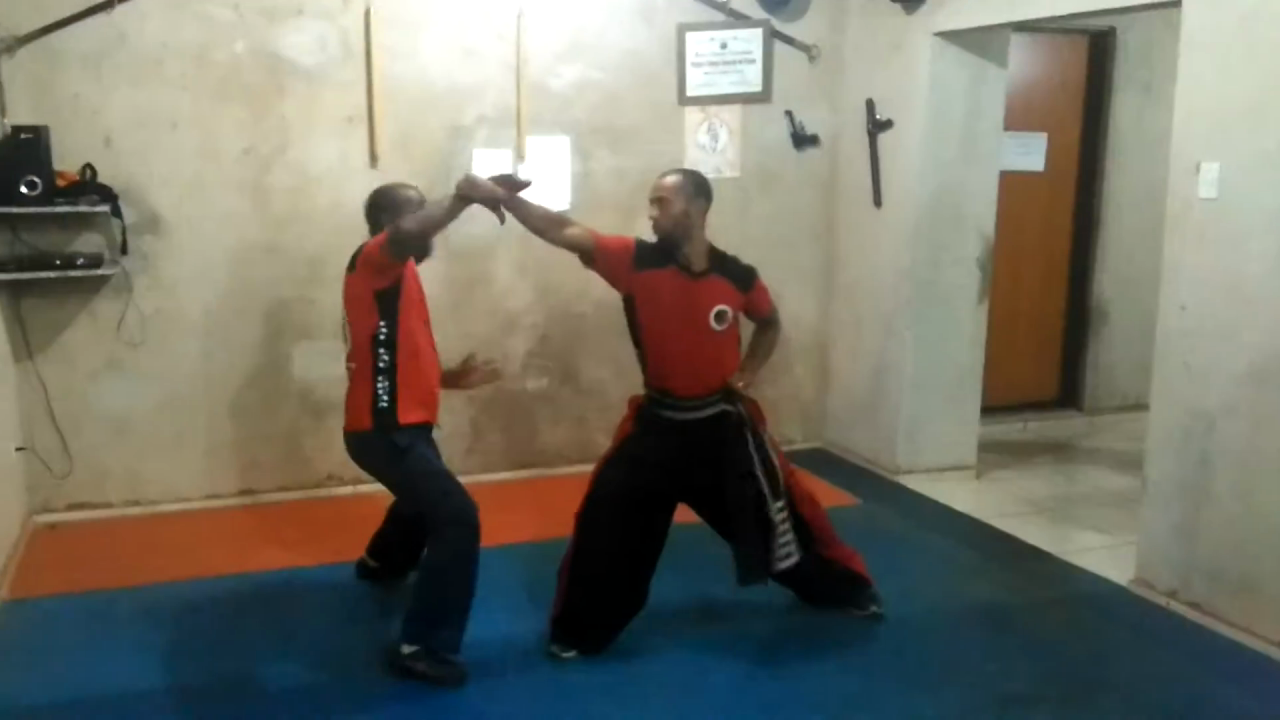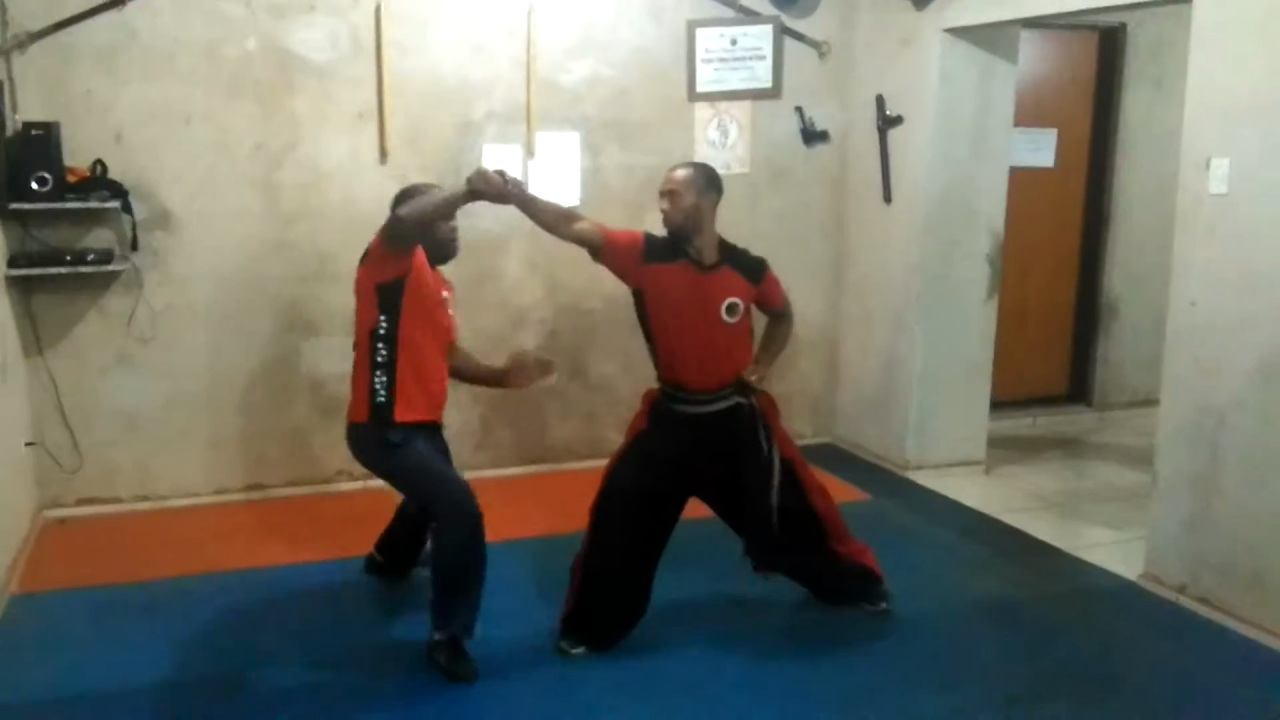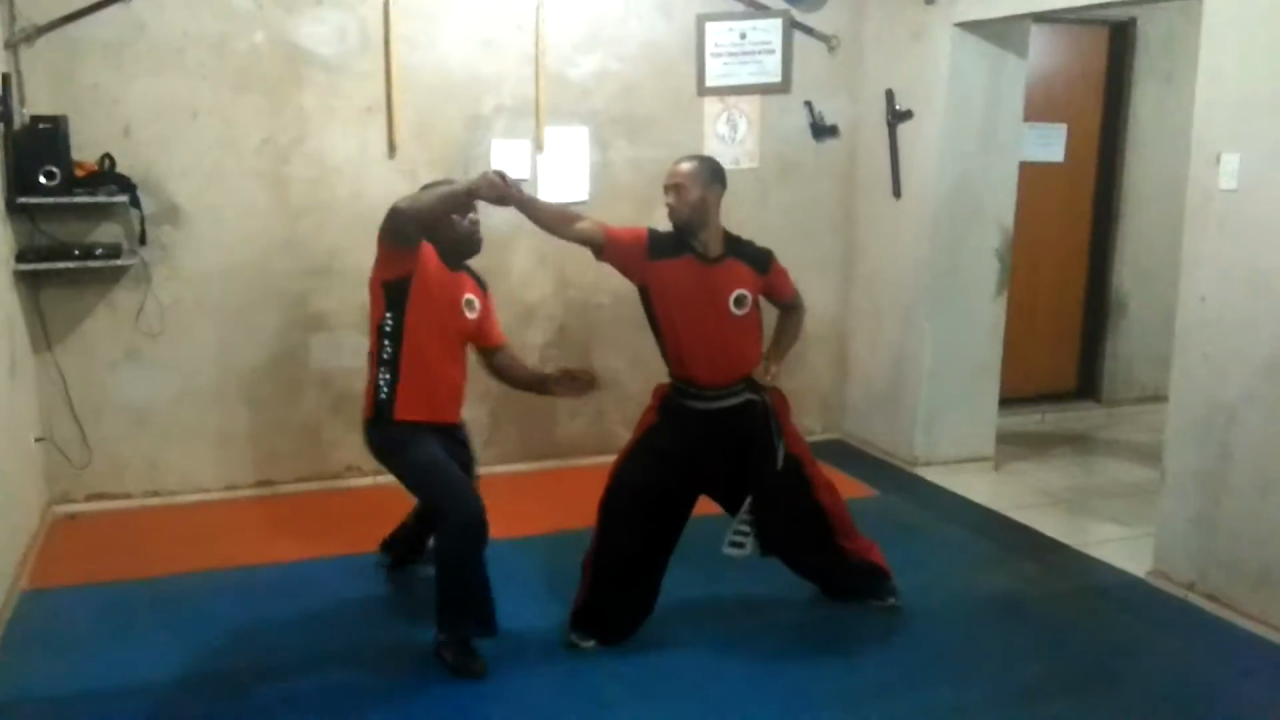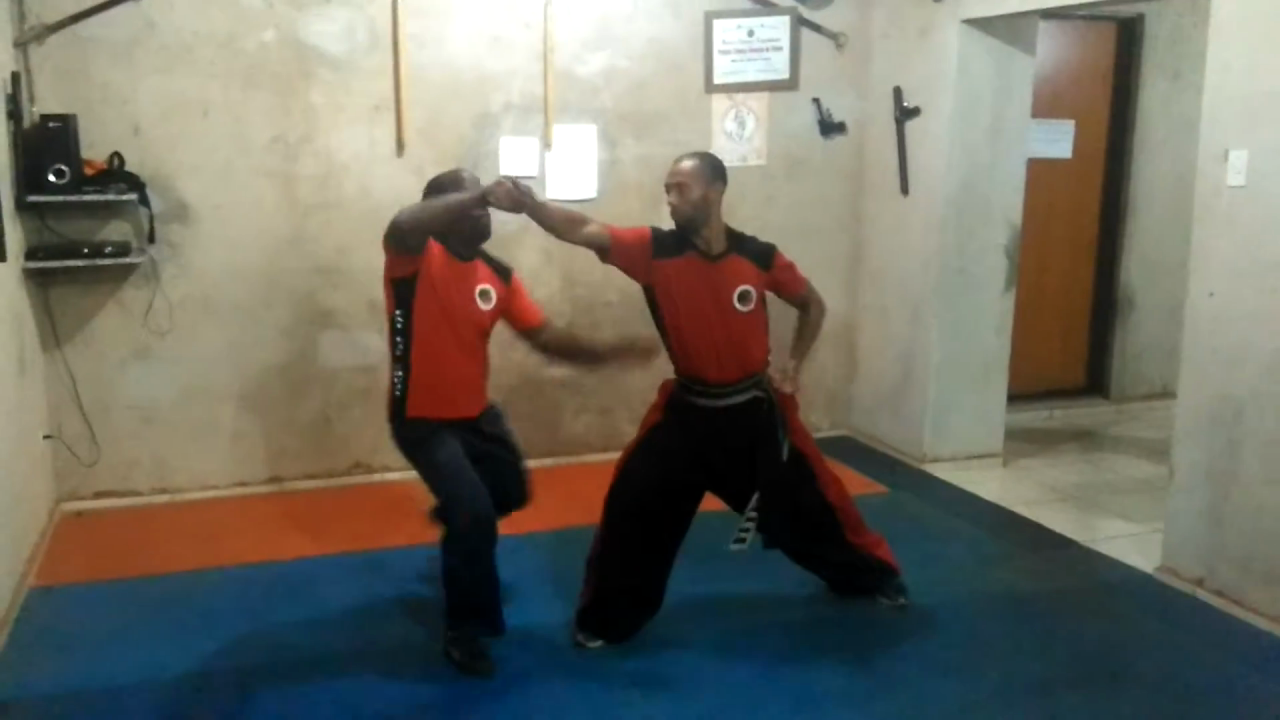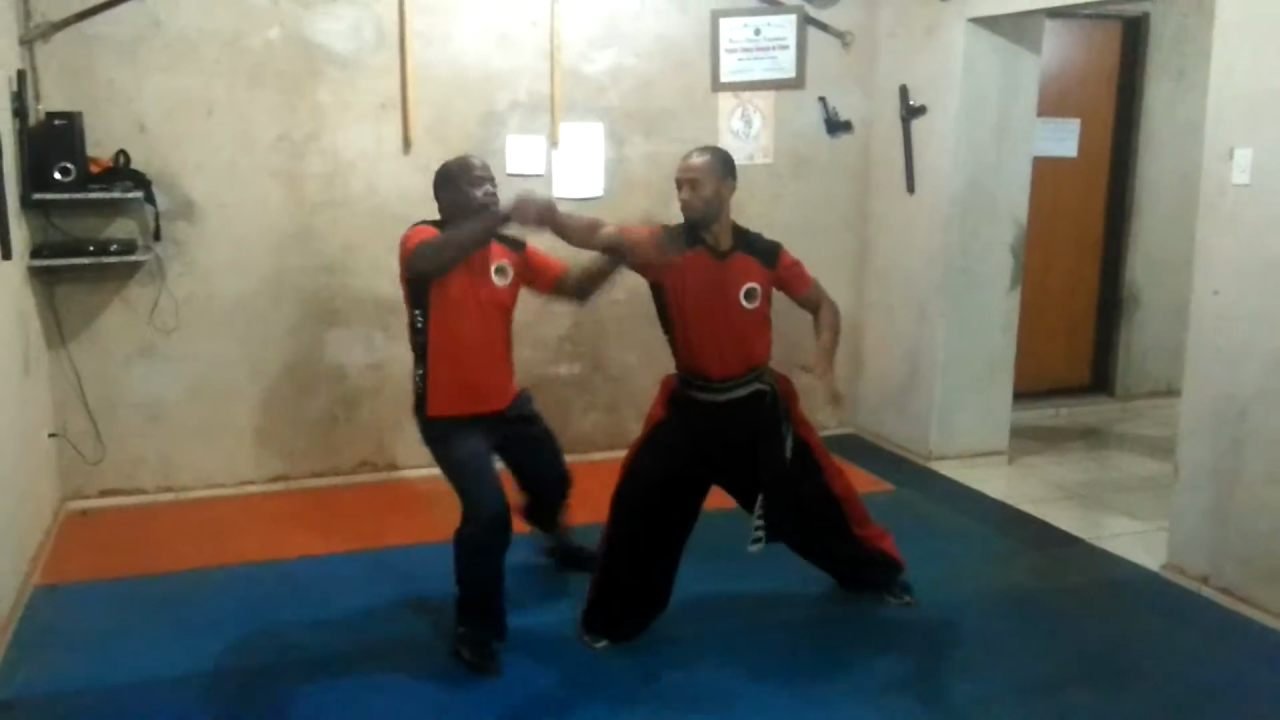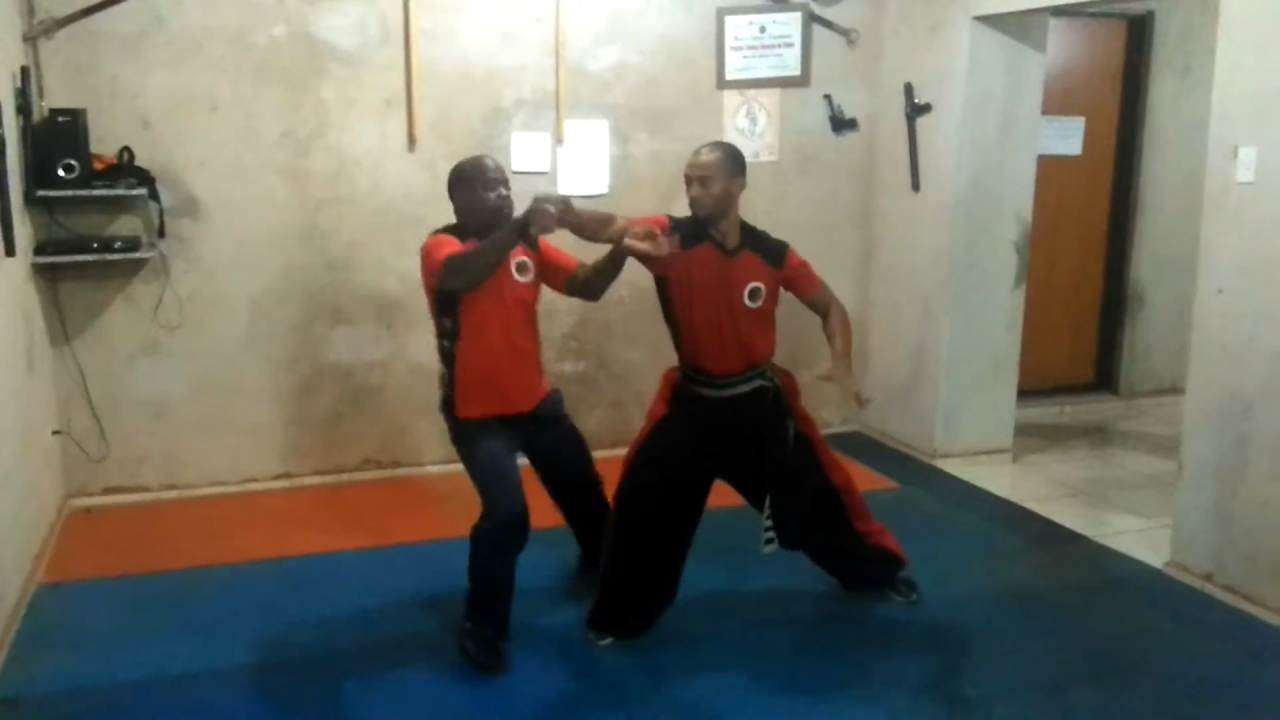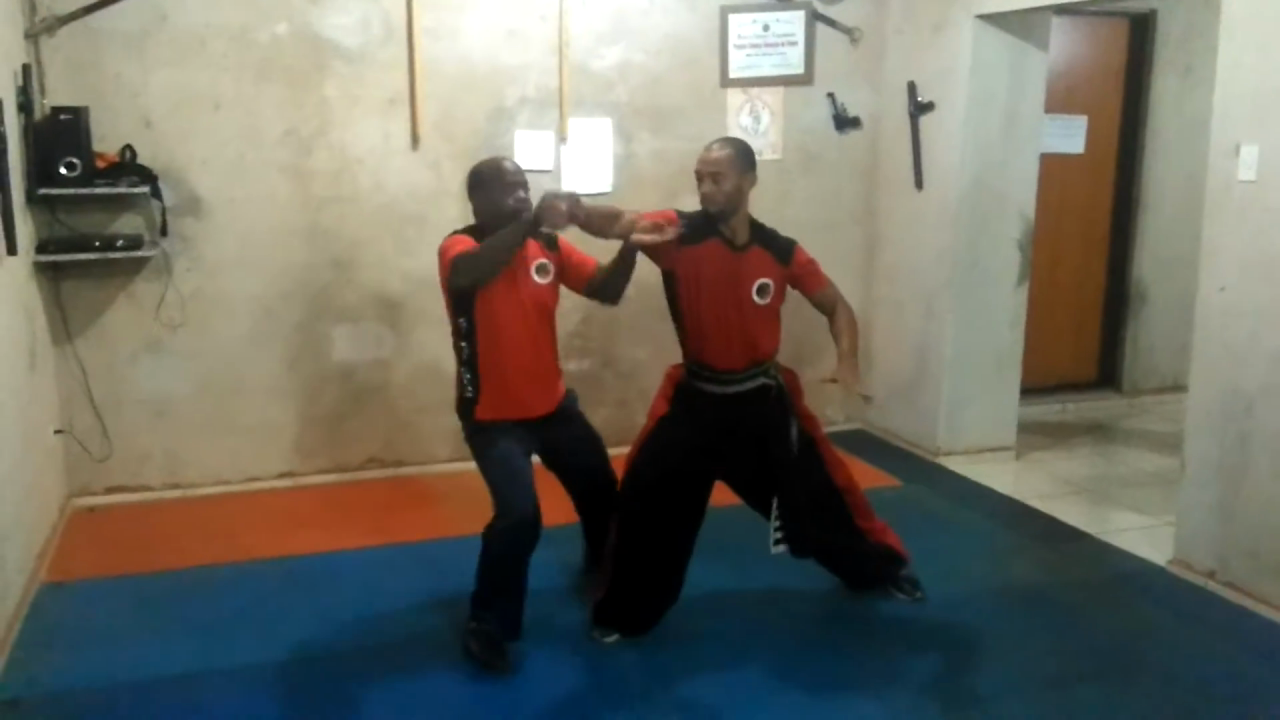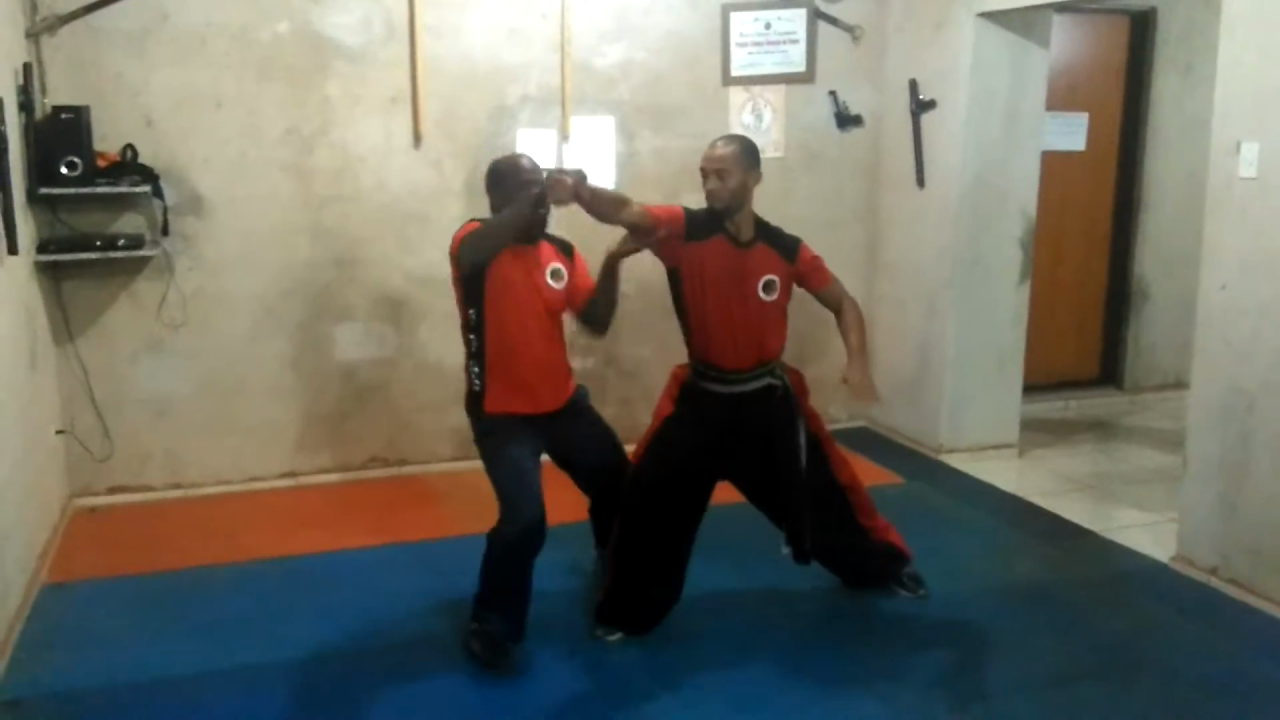
dt=0.1s
person 1, frame 1
left shoulder: (390, 274)
right shoulder: (376, 261)
right elbow: (407, 232)
left wrist: (450, 377)
right wrist: (464, 195)
left hip: (385, 424)
right hip: (387, 428)
left knee: (424, 497)
right knee: (458, 521)
left ankle: (381, 562)
right ankle: (421, 644)
person 1, frame 2
left shoulder: (436, 283)
right shoulder: (393, 260)
left elbow: (449, 357)
right elbow: (405, 218)
left wrist: (502, 374)
right wrist: (472, 189)
left hip: (419, 423)
right hip: (384, 427)
left knee: (428, 499)
right knee: (459, 513)
left ankle: (388, 558)
right ankle: (449, 634)
person 1, frame 3
left shoulder: (472, 284)
right shoulder: (405, 256)
left elbow: (497, 357)
right elbow: (402, 214)
left wrist: (548, 383)
right wrist: (470, 186)
left hip: (442, 421)
right hip: (398, 423)
left knee: (450, 497)
right knee: (465, 515)
left ankle: (402, 547)
right ankle: (456, 633)
person 1, frame 4
left shoulder: (493, 273)
right shoulder: (414, 251)
left elbow: (544, 336)
right elbow: (401, 226)
left wrist: (605, 353)
right wrist: (477, 196)
left hip: (473, 411)
right hip: (422, 418)
left knee: (508, 491)
right knee: (475, 518)
left ankle: (453, 524)
right ankle: (465, 630)
person 1, frame 5
left shoulder: (510, 250)
right shoulder: (426, 240)
left elbow: (574, 285)
right elbow: (425, 263)
left wrist: (617, 254)
right wrist: (500, 216)
left hip: (506, 403)
right hip: (447, 413)
left knee: (551, 480)
right knee: (489, 514)
left ankle: (555, 538)
right ankle: (475, 628)
person 1, frame 6
left shoulder: (530, 245)
right shoulder: (442, 247)
left elbow: (587, 285)
right elbow: (456, 279)
left wrist: (622, 247)
right wrist: (521, 226)
left hip: (535, 403)
right hip: (476, 415)
left knee: (582, 488)
right knee: (507, 514)
left ankle: (599, 562)
right ankle: (481, 626)
person 1, frame 7
left shoulder: (549, 246)
right shoulder: (461, 246)
left elbow: (605, 291)
right elbow: (467, 277)
left wrist: (630, 245)
right wrist: (529, 223)
left hip: (552, 405)
right hip: (491, 416)
left knee: (599, 487)
right knee: (519, 517)
left ankle: (605, 566)
right ankle: (487, 624)
person 1, frame 8
left shoulder: (562, 252)
right shoulder: (481, 237)
left elbow: (597, 321)
right elbow: (465, 257)
left wrist: (614, 263)
right wrist: (530, 203)
left hip: (563, 404)
right hip: (501, 413)
left knee: (617, 481)
right knee: (524, 518)
right ankle: (489, 625)
person 2, frame 1
left shoulder: (739, 278)
right shoulder: (637, 262)
left elbow: (770, 324)
right elbow: (564, 231)
left wrist: (747, 372)
right wrist: (505, 196)
left hip: (724, 424)
right hip: (659, 426)
left knee: (778, 512)
right knee: (607, 519)
left ankle: (849, 585)
right ankle: (580, 629)
person 2, frame 2
left shoulder: (749, 270)
right shoulder: (645, 256)
left elbow: (783, 316)
right elbow: (574, 225)
left wrist: (760, 365)
right wrist: (511, 191)
left hip: (738, 416)
right hip: (674, 418)
left knee: (794, 506)
right knee: (621, 513)
left ankle: (857, 581)
right ankle: (590, 625)
person 2, frame 3
left shoulder: (757, 262)
right shoulder: (652, 252)
left elbow: (794, 307)
right elbow: (577, 227)
left wrist: (771, 361)
right wrist: (514, 196)
left hip: (747, 413)
right hip: (682, 415)
left knee: (802, 503)
right knee: (628, 508)
left ankle: (867, 579)
right ankle: (600, 622)
person 2, frame 4
left shoulder: (760, 257)
right shoulder: (654, 250)
left elbow: (812, 303)
right elbow: (582, 229)
left wrist: (795, 359)
right wrist: (526, 201)
left hip: (754, 410)
right hip: (688, 411)
left knee: (810, 500)
right knee: (634, 506)
left ankle: (875, 575)
right ankle: (607, 618)
person 2, frame 5
left shoulder: (766, 255)
right shoulder: (662, 247)
left elbow: (823, 306)
right elbow: (597, 235)
left wrist: (823, 362)
right wrist: (546, 213)
left hip: (757, 404)
right hip: (690, 406)
left knee: (814, 495)
right knee: (640, 504)
left ankle: (880, 571)
right ankle: (612, 618)
person 2, frame 6
left shoulder: (773, 255)
right shoulder: (671, 238)
left elbow: (829, 306)
right elbow: (609, 227)
left wrist: (840, 360)
left hip: (759, 400)
right hip: (692, 402)
left knee: (815, 491)
right knee: (644, 501)
left ankle: (880, 569)
right ankle: (619, 615)
person 2, frame 7
left shoulder: (781, 252)
right shoulder: (678, 234)
left elbow: (836, 306)
right elbow: (617, 223)
left wrist: (847, 363)
right wrist: (573, 211)
left hip: (762, 399)
right hip: (695, 400)
left knee: (819, 490)
right knee: (646, 498)
left ankle: (882, 568)
right ankle: (624, 613)
person 2, frame 8
left shoulder: (787, 249)
right shoulder: (682, 230)
left elbow: (843, 304)
right elbow: (623, 211)
left wrist: (857, 363)
right wrist: (581, 192)
left hip: (769, 398)
right hip: (701, 399)
left knee: (824, 489)
right knee: (652, 497)
left ankle: (886, 565)
right ankle: (624, 610)
